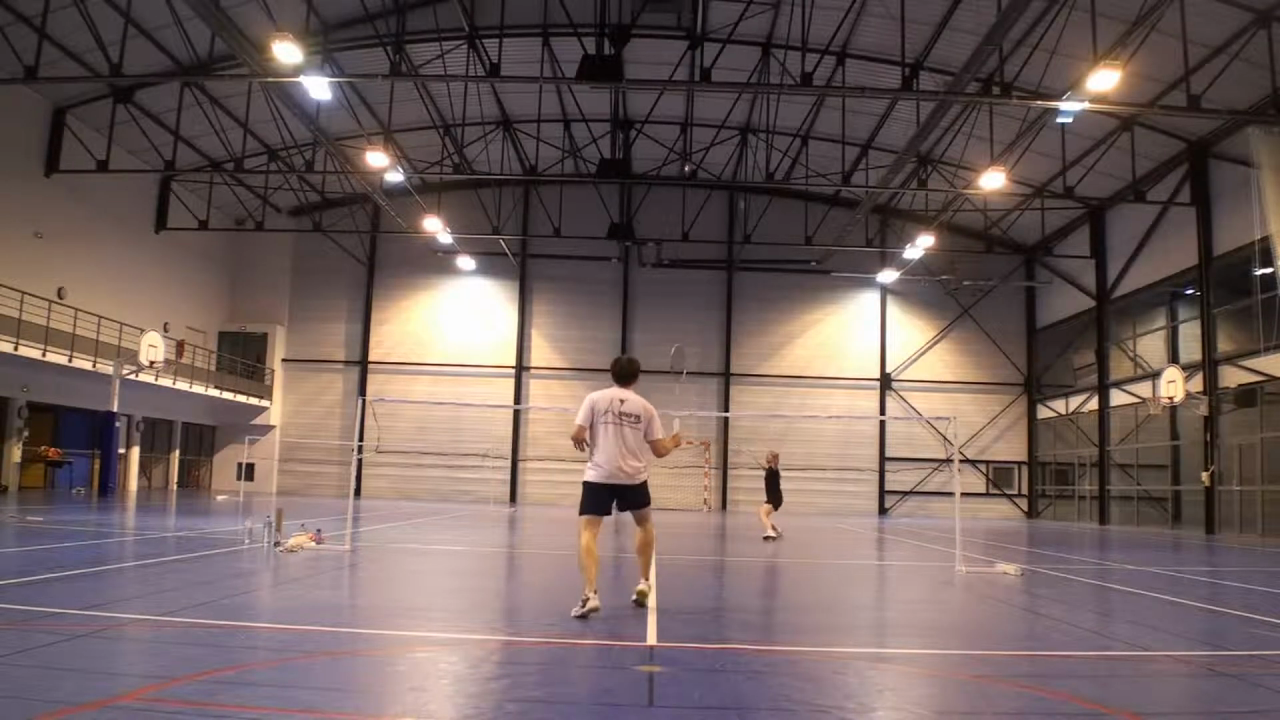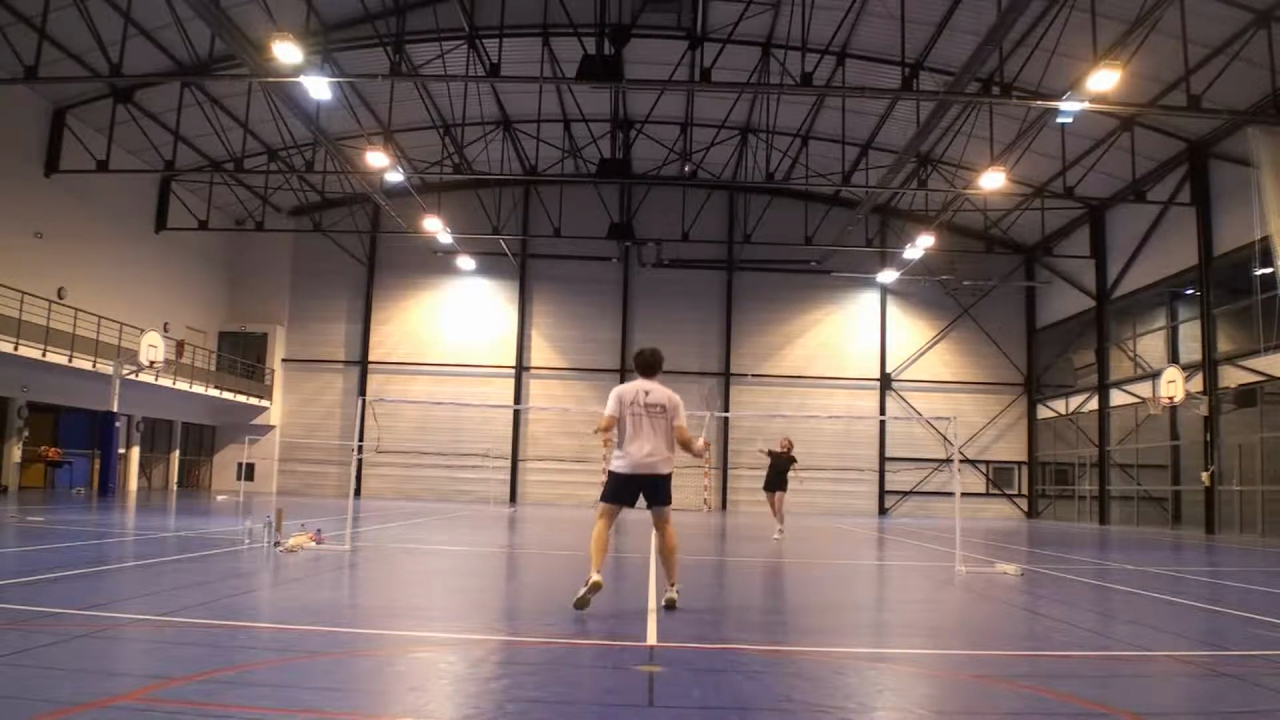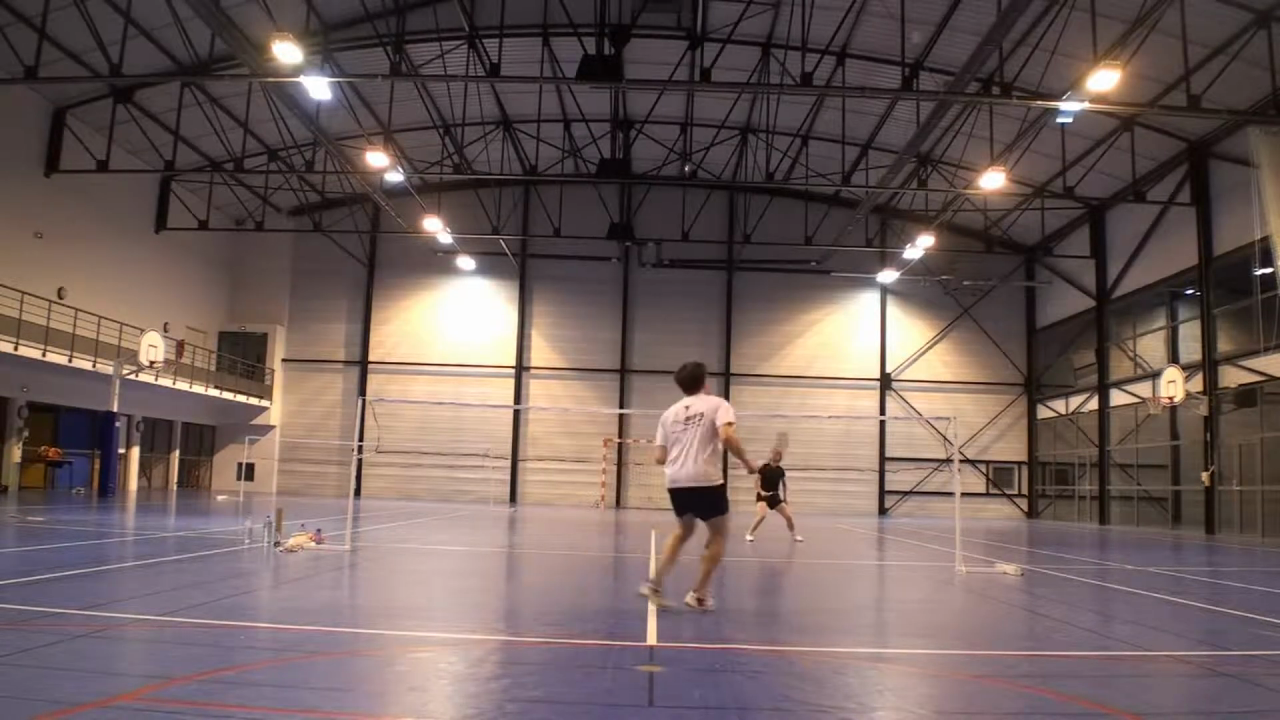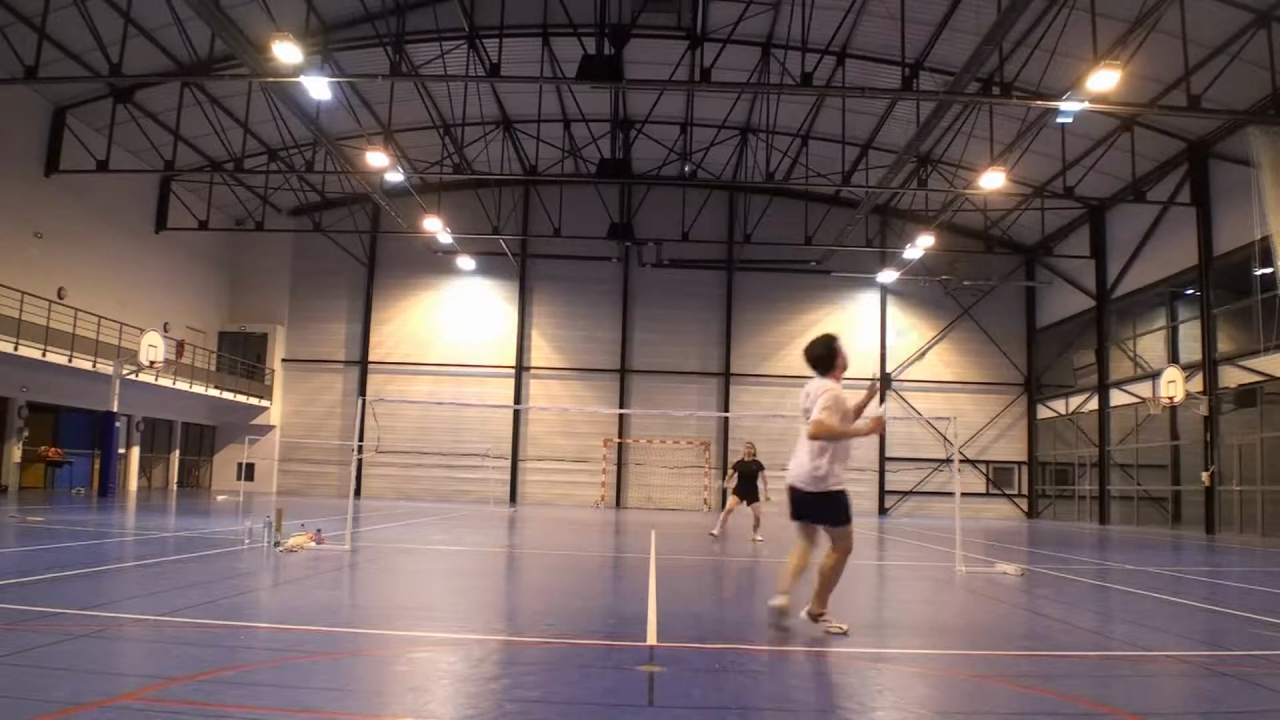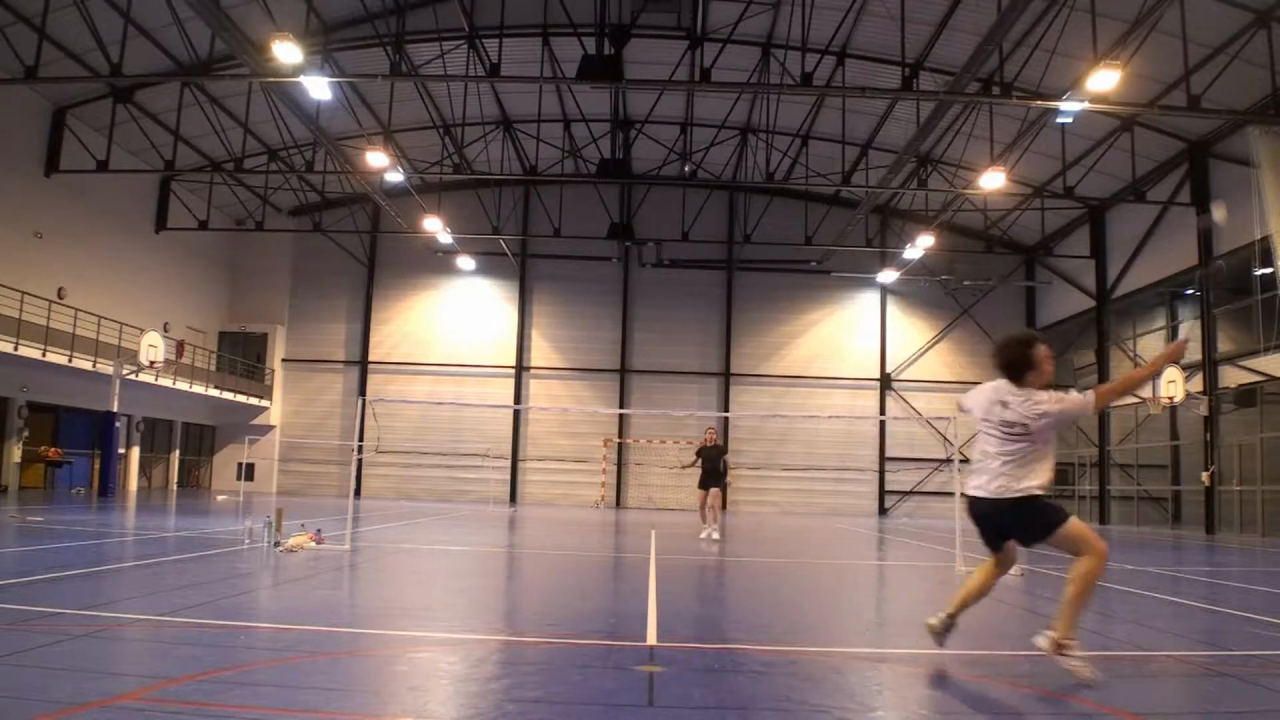
dt=0.5s
person 1, frame 1
left shoulder: (595, 399)
right shoulder: (645, 407)
left elbow: (577, 435)
right elbow: (659, 450)
left wrist: (579, 441)
right wrist: (673, 442)
left hip: (599, 476)
right hip: (633, 476)
left knee: (588, 533)
right knee: (645, 523)
left ankle: (591, 595)
right ankle: (643, 583)
person 1, frame 2
left shoulder: (621, 391)
right shoulder: (671, 398)
left elbow: (606, 426)
right elbow: (682, 438)
left wrist: (600, 428)
right wrist: (697, 450)
left hip: (625, 466)
right hip: (659, 468)
left knee: (603, 521)
right knee: (663, 526)
left ankle: (594, 576)
right ankle: (671, 588)
person 1, frame 3
left shoulder: (669, 413)
right shoulder: (717, 405)
left elbow: (660, 457)
right elbow: (728, 436)
right wrist: (747, 463)
left hip: (675, 480)
right hip: (704, 480)
left knee: (684, 530)
right knee: (718, 535)
left ankle: (655, 583)
right ankle: (698, 593)
person 1, frame 4
left shoulder: (816, 387)
right shoulder: (830, 392)
right elbow: (815, 431)
left wrist: (867, 398)
right wrist: (864, 430)
left hip: (799, 478)
right hip: (822, 481)
left knee: (806, 544)
right knee: (842, 546)
left ankle: (783, 595)
right ankle: (817, 609)
person 1, frame 5
left shoulder: (990, 390)
right shoulder: (1046, 404)
left elbow: (965, 404)
right elbow: (1106, 395)
right wrist: (1163, 360)
left hip: (979, 495)
right hip: (1017, 496)
left knee: (1003, 561)
right knee: (1094, 551)
left ankle: (949, 617)
right ankle: (1060, 637)
